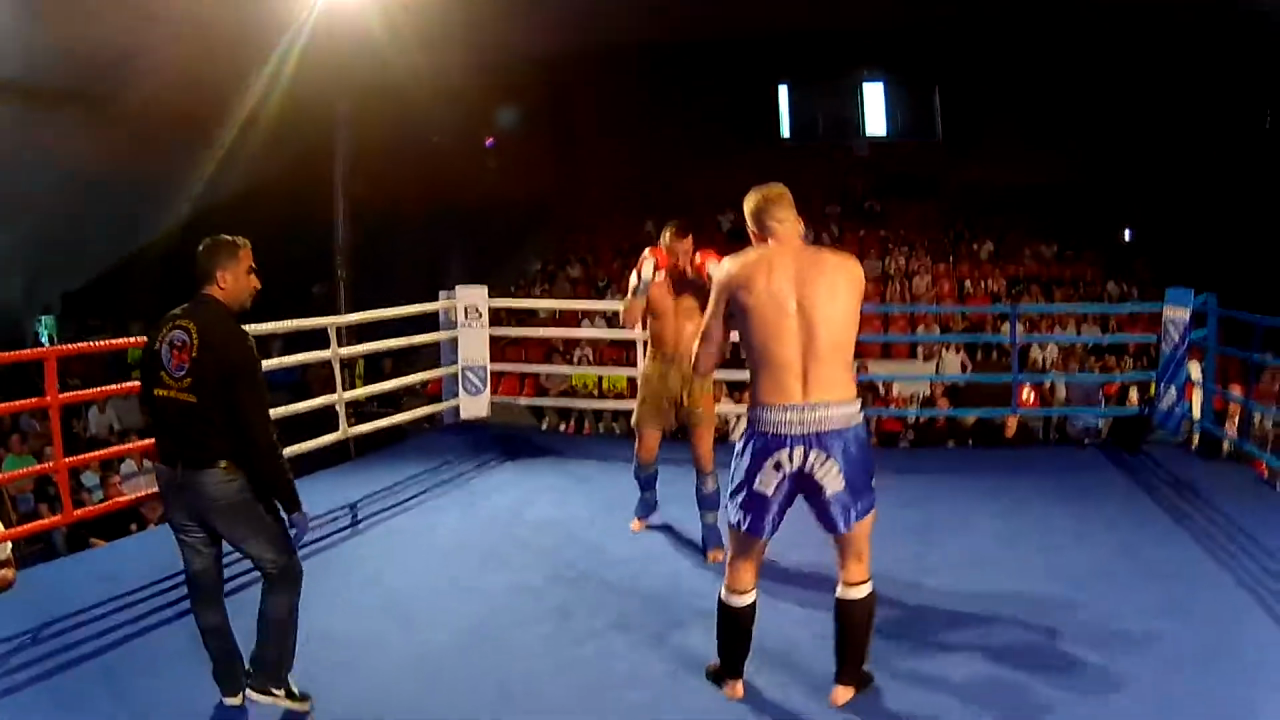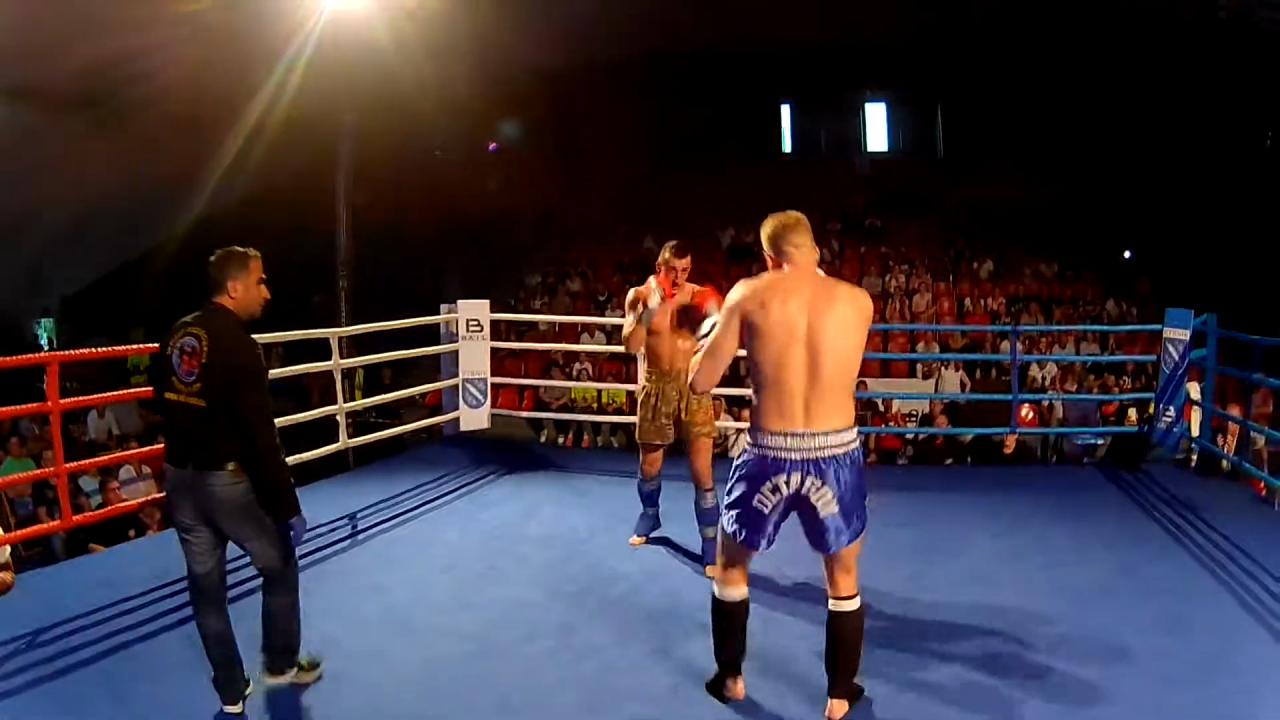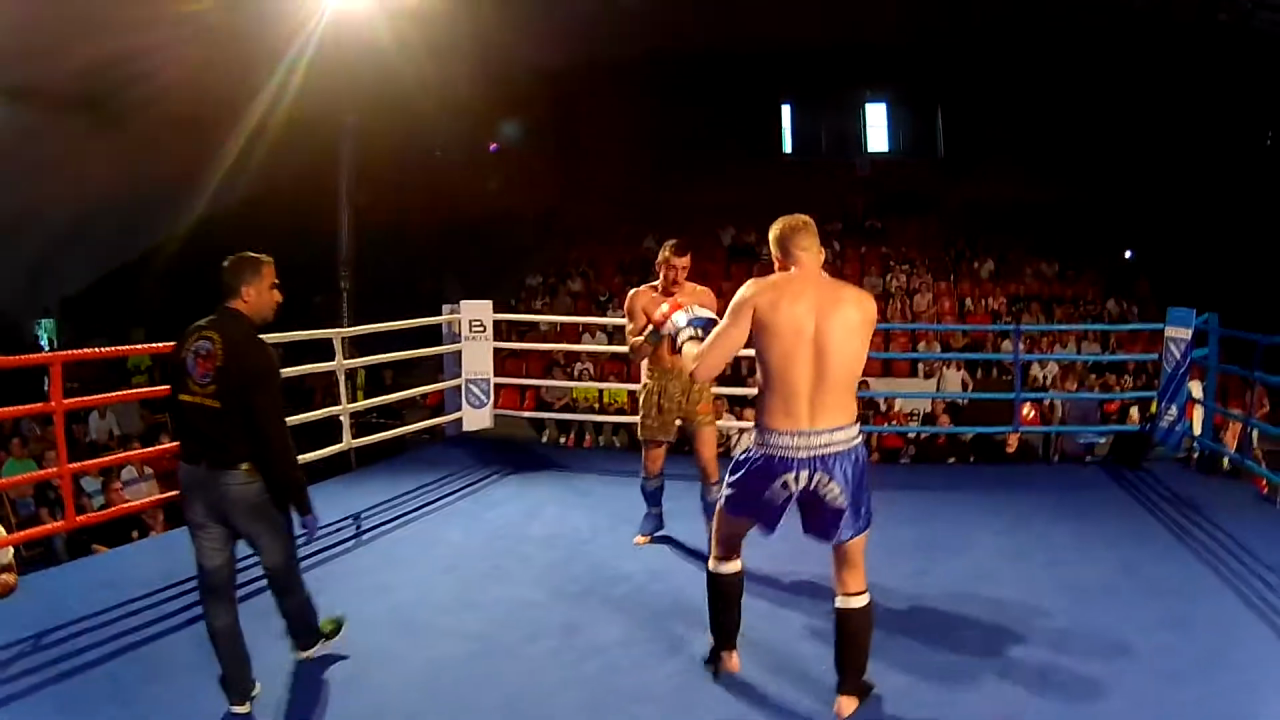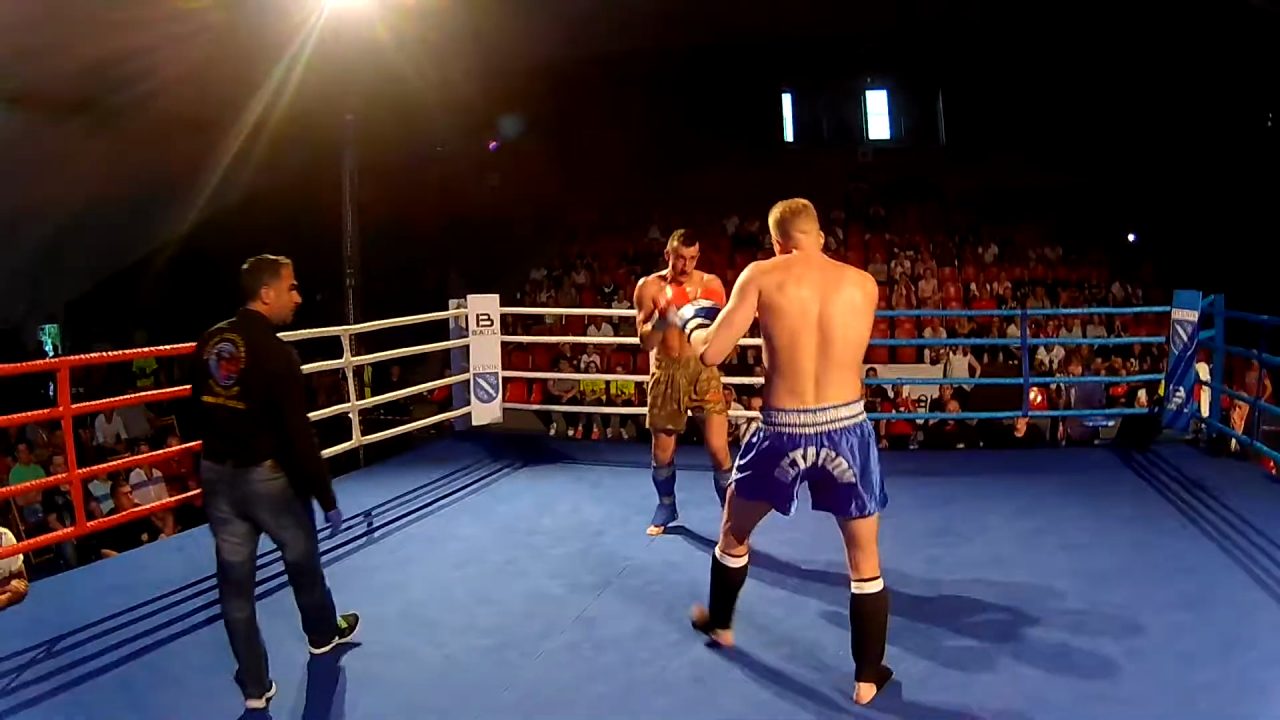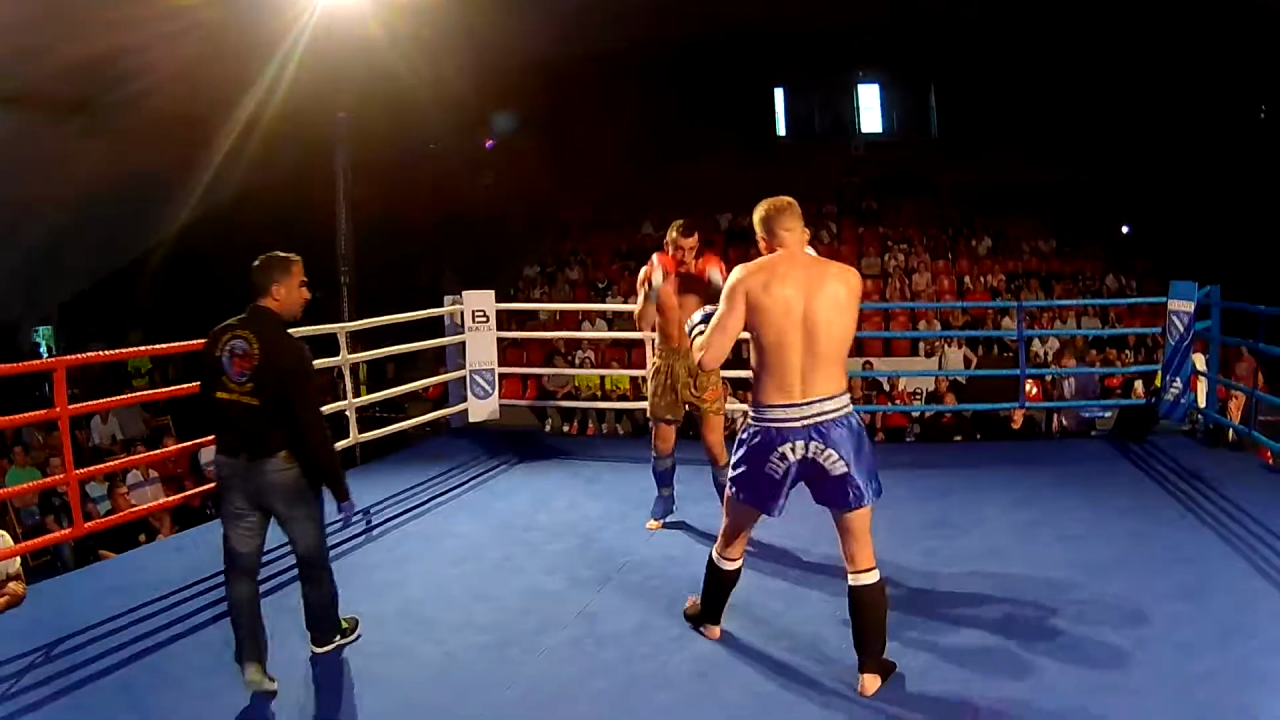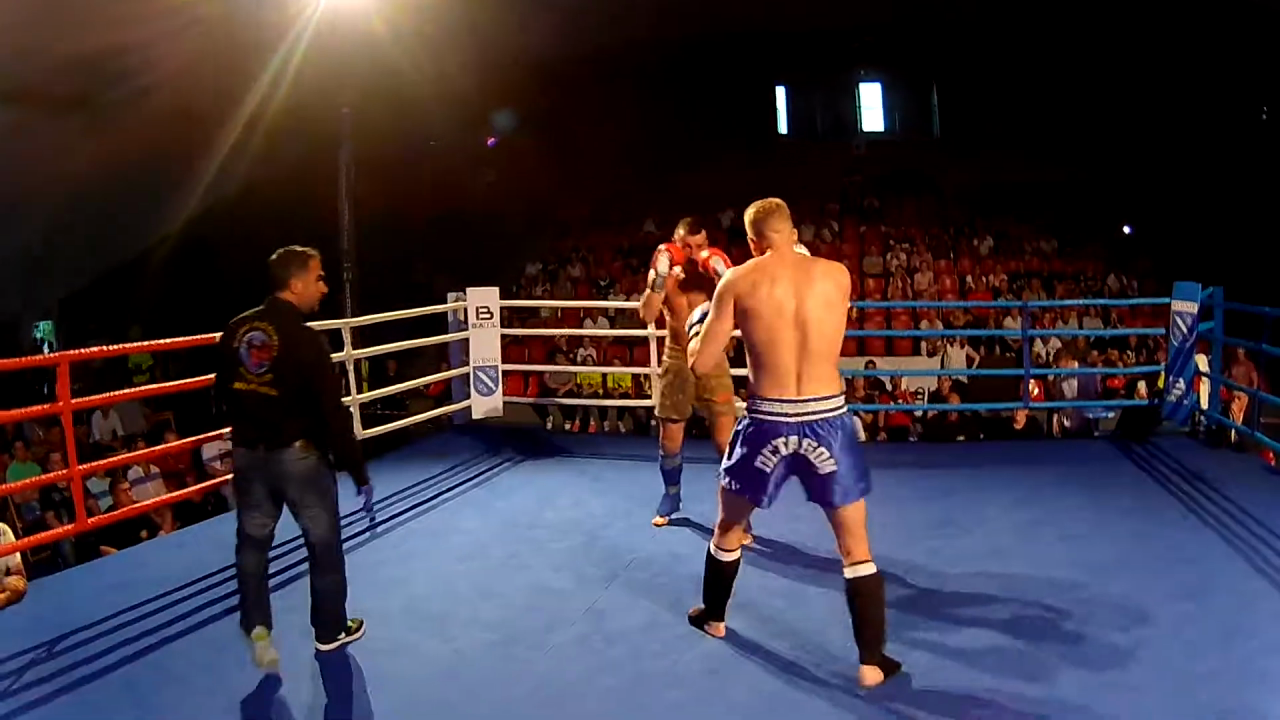
dt=0.1s
person 1, frame 1
left shoulder: (735, 273)
right shoulder: (848, 270)
left elbow: (702, 365)
left hip: (771, 433)
right hip: (840, 430)
left knee: (742, 562)
right knee: (854, 567)
left ankle: (731, 672)
right ankle: (846, 678)
person 1, frame 2
left shoulder: (749, 295)
right shoulder: (858, 302)
left elbow: (700, 381)
left wrist: (716, 336)
left hip: (770, 457)
right hip: (837, 455)
left knee: (732, 564)
right knee: (843, 580)
left ankle: (730, 677)
person 1, frame 3
left shoulder: (758, 294)
right shoulder: (863, 304)
left elbow: (702, 370)
left wrist: (681, 330)
left hip: (775, 453)
right hip: (839, 451)
left knee: (724, 542)
right knee: (851, 576)
left ankle: (725, 649)
person 1, frame 4
left shoulder: (761, 276)
right shoulder: (864, 284)
left elbow: (711, 354)
left wrist: (690, 319)
left hip: (782, 432)
right hip: (847, 429)
left knee: (734, 532)
right knee: (865, 562)
left ankle: (720, 623)
right ankle: (867, 676)
person 1, frame 5
left shoulder: (748, 278)
right shoulder: (848, 278)
left elbow: (707, 359)
left wrist: (699, 328)
left hip: (773, 428)
right hip: (834, 422)
left knee: (732, 535)
right knee: (860, 554)
left ankle: (709, 617)
right ankle: (870, 666)
person 1, frame 6
left shoulder: (738, 280)
right shoulder: (837, 275)
left elbow: (702, 363)
left wrist: (698, 327)
left hip: (767, 423)
right hip: (827, 420)
left knee: (729, 526)
right knee: (855, 548)
left ankle: (713, 616)
right ankle: (872, 660)
person 2, frame 1
left shoulder: (164, 330)
right shoulder: (231, 340)
left elbow: (152, 402)
right elbow: (257, 432)
right wrist: (290, 500)
left hip: (174, 477)
right hip: (227, 479)
left knee: (204, 582)
right knee: (282, 569)
left ankle: (230, 682)
right ankle: (268, 679)
person 2, frame 2
left shoulder: (176, 337)
right shoulder: (239, 347)
right elbow: (260, 437)
right wrist: (290, 506)
left hip: (181, 479)
right hip: (233, 481)
left knee: (206, 587)
right knee: (279, 570)
left ankle: (231, 690)
right ankle: (281, 664)
person 2, frame 3
left shoulder: (190, 339)
right shoulder: (253, 352)
left elbow: (180, 408)
right elbow: (273, 438)
right wrist: (302, 502)
left hip: (195, 476)
right hip: (245, 480)
left knee: (215, 584)
right knee: (282, 569)
left ankle: (239, 690)
right ankle: (307, 638)
person 2, frame 4
left shoulder: (210, 341)
right shoulder: (275, 353)
left elbow: (202, 408)
right elbow: (298, 435)
right wrist: (327, 498)
left hip: (218, 474)
right hip: (269, 477)
left knee: (234, 579)
right knee: (303, 564)
left ankle: (254, 685)
right ankle: (323, 634)
person 2, frame 5
left shoulder: (219, 338)
right shoulder: (287, 350)
left elbow: (211, 401)
right elbow: (312, 428)
right wrist: (340, 489)
left hip: (232, 466)
right hip: (283, 468)
left knee: (241, 566)
right knee: (312, 554)
left ankle: (252, 659)
right ankle: (325, 633)
person 2, frame 6
left shoulder: (237, 330)
right shoulder: (306, 342)
left elbow: (225, 393)
right elbow: (333, 416)
right wrist: (360, 475)
left hip: (248, 455)
right hip: (300, 457)
left knee: (252, 544)
right knee: (323, 546)
left ankle: (258, 627)
right ankle: (330, 630)
person 3, frame 1
left shoulder: (705, 273)
right shoulder: (643, 274)
right elbow: (628, 321)
right wrist: (643, 282)
left hip: (696, 371)
right hip: (658, 370)
left knee: (703, 458)
right knee: (645, 452)
left ankle: (712, 532)
right ankle: (647, 500)
person 3, frame 2
left shoulder: (700, 296)
right shoulder: (640, 295)
right elbow: (631, 345)
right wrist: (647, 310)
left hip: (694, 386)
right hip: (656, 386)
left knee: (702, 473)
right knee: (649, 465)
left ankle: (711, 545)
right ankle: (650, 515)
person 3, frame 3
left shoulder: (703, 296)
right shoulder: (639, 298)
right elbow: (635, 353)
right wrist: (654, 332)
left hip: (695, 381)
right hip: (657, 383)
left knee: (708, 464)
right knee: (652, 463)
right ankle: (654, 515)
person 3, frame 4
left shoulder: (711, 284)
right shoulder: (648, 287)
right elbow: (646, 342)
right wrist: (660, 318)
left hip: (703, 370)
right hip: (666, 372)
left knee: (719, 451)
right knee: (662, 452)
right ankle: (667, 506)
person 3, frame 5
left shoulder: (710, 270)
right shoulder: (650, 274)
right elbow: (643, 324)
left wrist: (721, 286)
right wrist: (654, 288)
right hip: (666, 362)
left knee: (715, 446)
right knee: (662, 441)
right ankle: (664, 499)
person 3, frame 6
left shoulder: (715, 268)
right shoulder: (661, 271)
right elbow: (646, 316)
right wrist: (659, 277)
left hip: (712, 360)
right hip: (676, 361)
left knee: (725, 443)
right knee: (669, 440)
right ankle: (671, 496)
